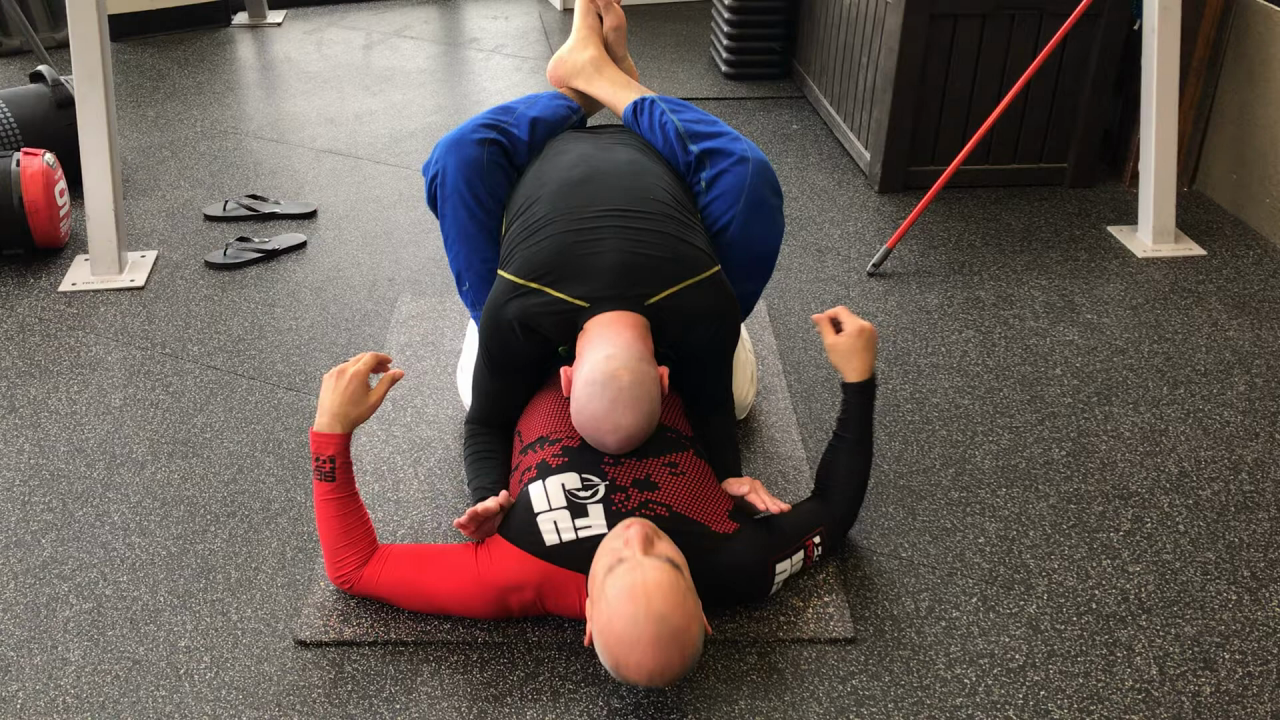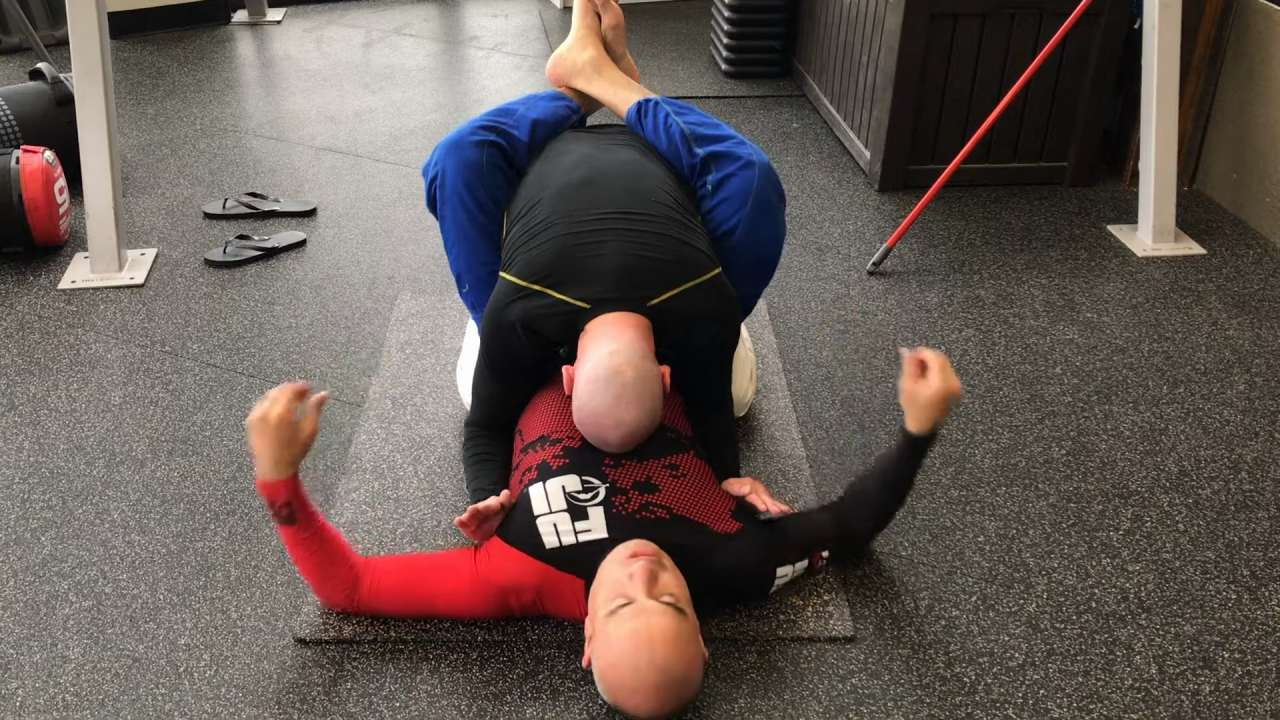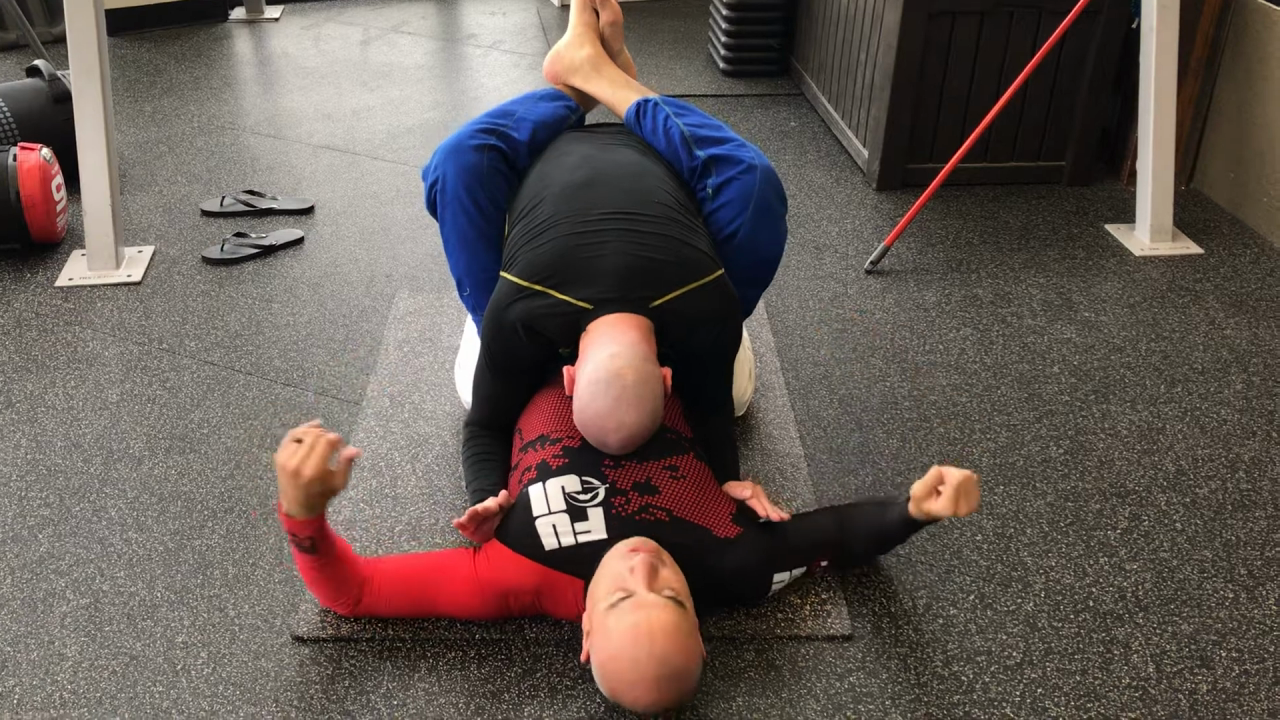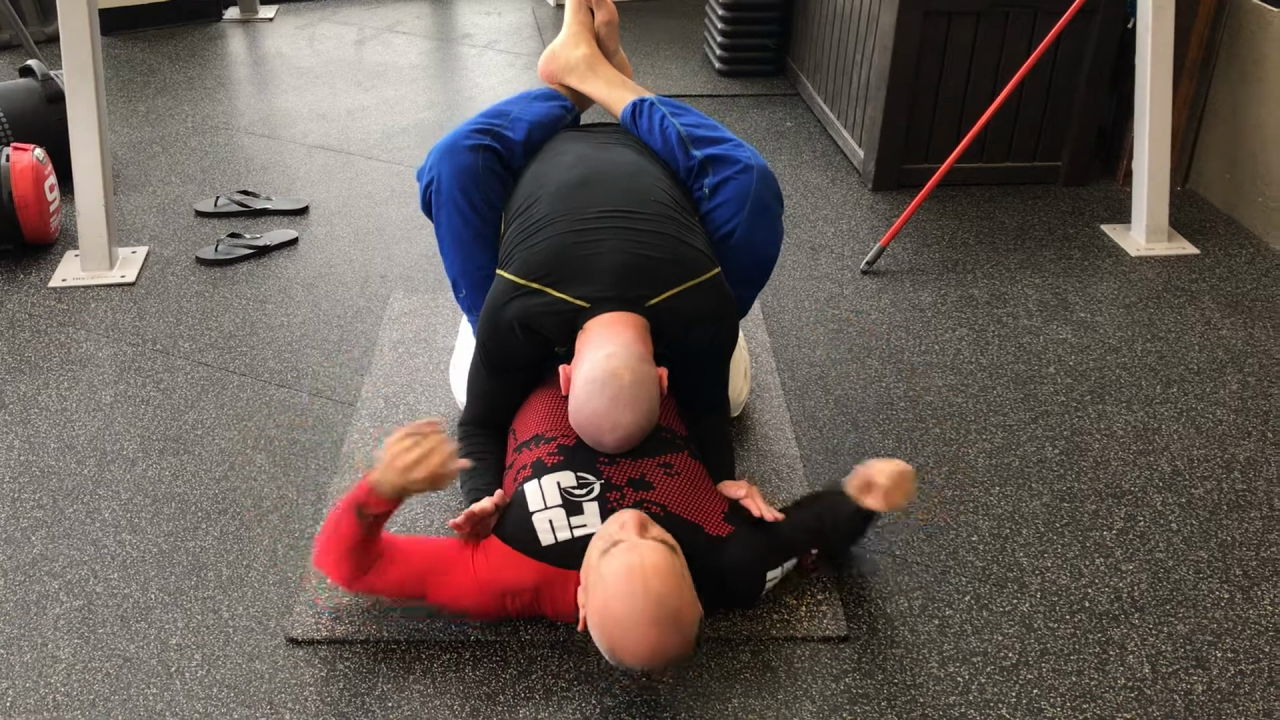
dt=0.3s
person 1, frame 1
left shoulder: (525, 582)
right shoulder: (735, 569)
left elbow: (353, 566)
right elbow: (832, 512)
left wrist: (332, 427)
right wrist: (859, 378)
person 1, frame 2
left shoulder: (524, 582)
right shoulder: (732, 567)
left elbow: (343, 585)
right elbow: (850, 524)
left wrist: (278, 469)
right wrist: (920, 427)
person 1, frame 3
left shoulder: (525, 579)
right shoulder: (729, 568)
left elbow: (345, 590)
right elbow: (845, 534)
left wrist: (303, 504)
right wrist: (917, 508)
person 1, frame 4
left shoulder: (520, 579)
right shoulder: (727, 570)
left elbow: (344, 562)
right elbow: (816, 522)
left wrist: (386, 486)
right wrist: (860, 498)
person 2, frame 1
left shoulder: (704, 304)
right shoulder: (516, 311)
left elbow: (712, 407)
right elbow: (487, 422)
left wrist: (732, 483)
right wrist: (492, 501)
person 2, frame 2
left shoulder: (704, 308)
right shoulder: (519, 312)
left elbow: (711, 407)
right elbow: (487, 425)
left wrist: (731, 483)
right wrist: (490, 502)
person 2, frame 3
left shoulder: (707, 310)
right shoulder: (521, 313)
left elbow: (711, 410)
right elbow: (487, 426)
left wrist: (729, 483)
right wrist: (490, 502)
person 2, frame 4
left shoulder: (701, 310)
right shoulder: (517, 313)
left elbow: (706, 411)
right elbow: (482, 424)
left wrist: (725, 486)
right wrist: (485, 501)
